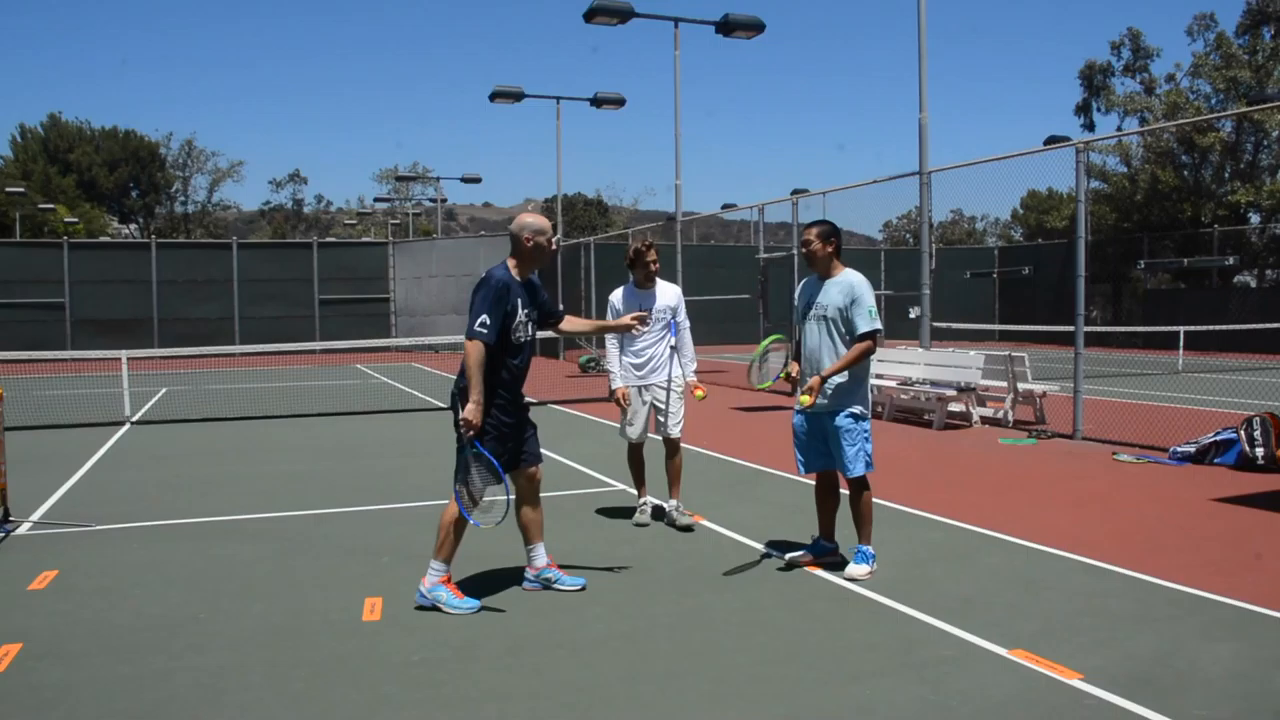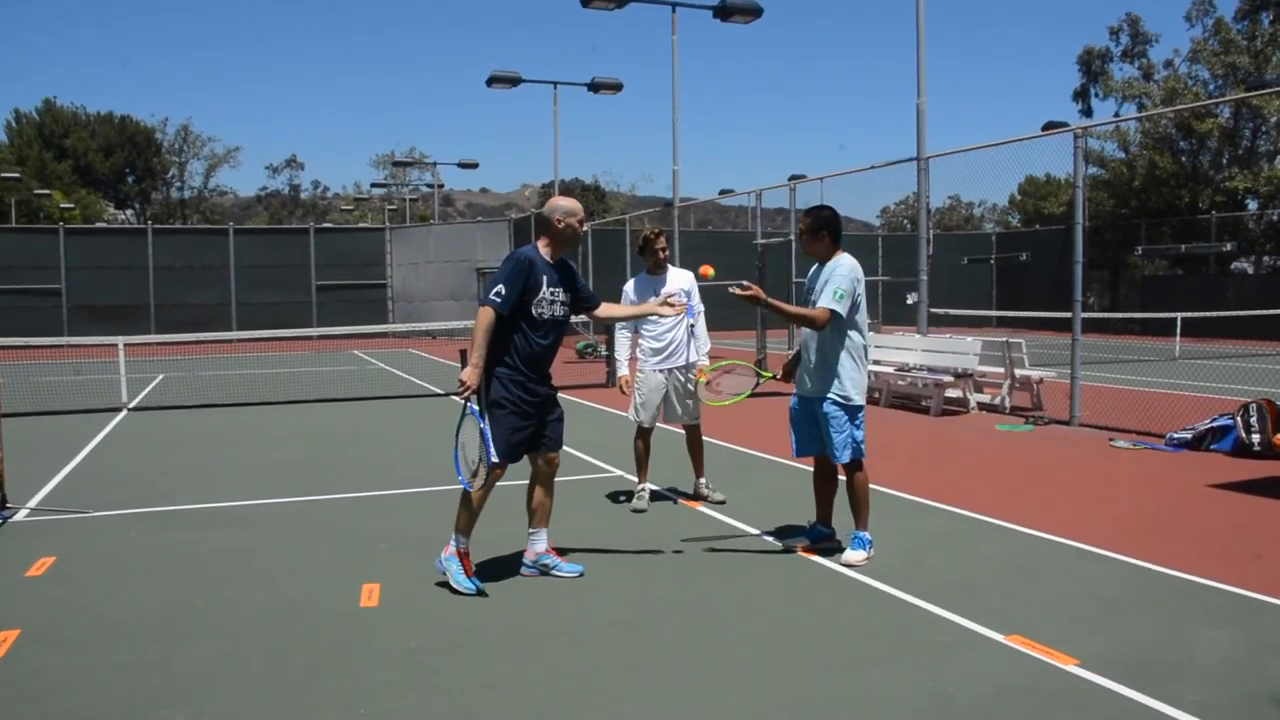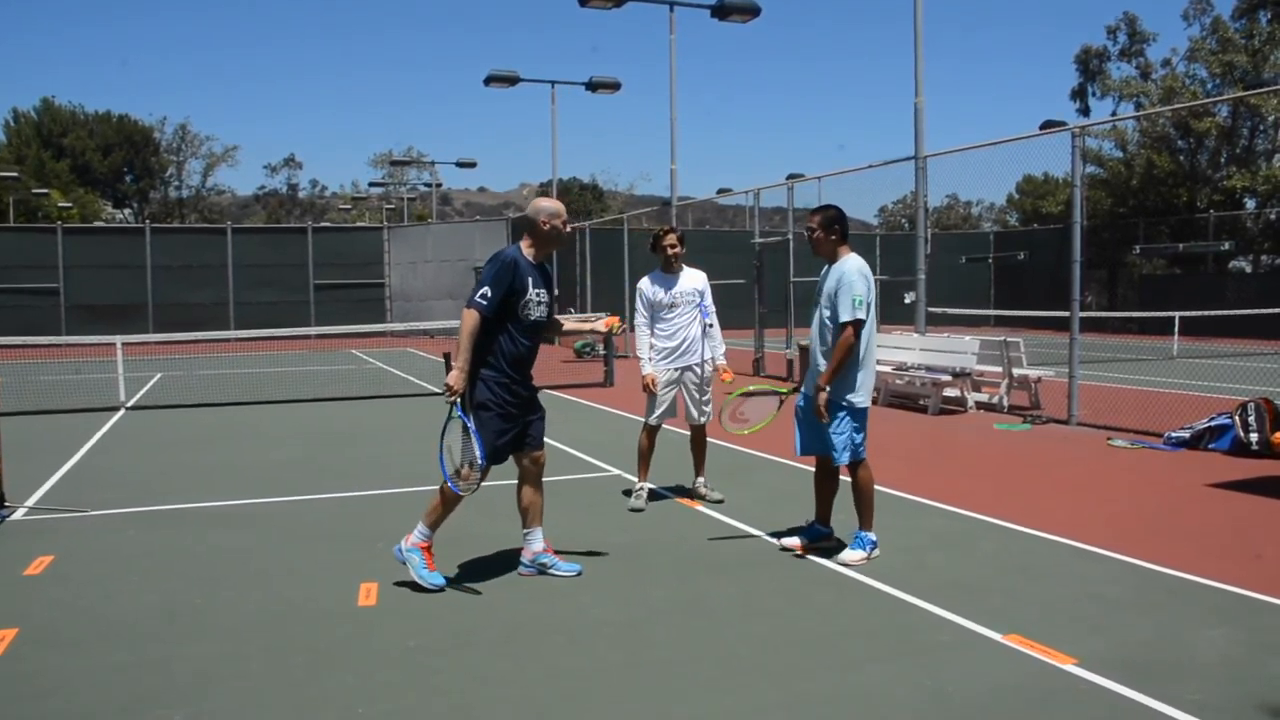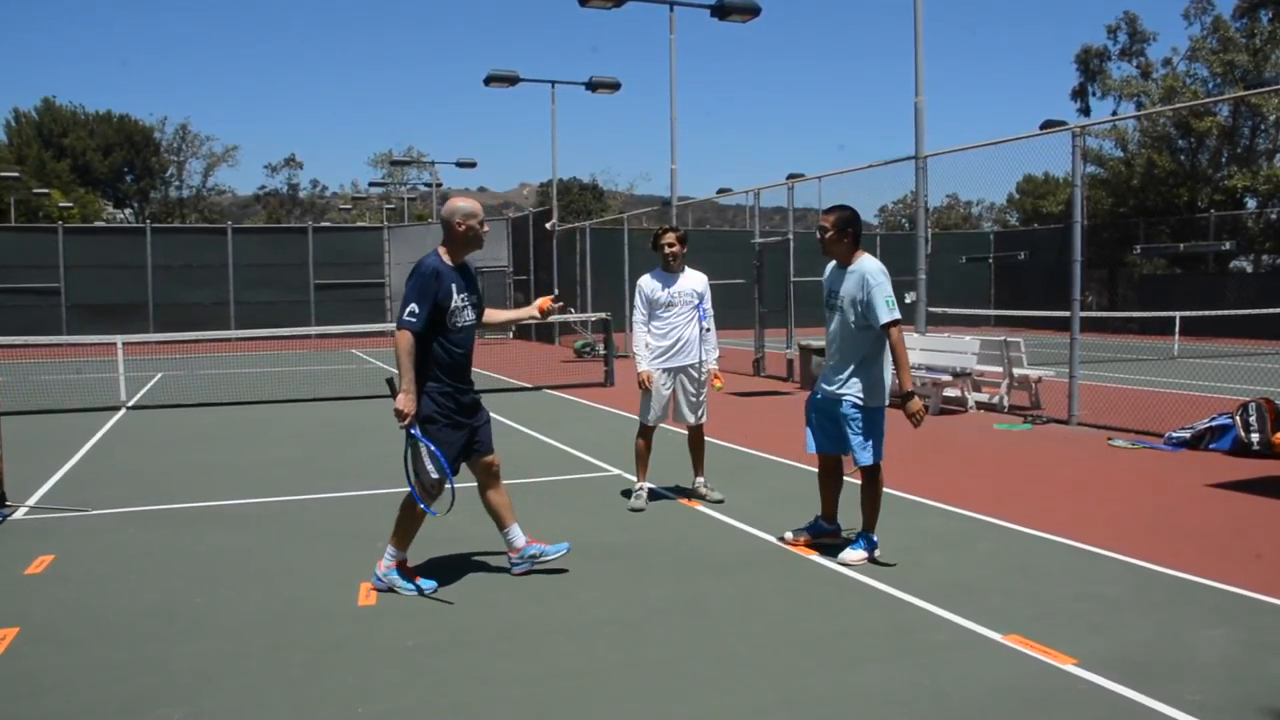
dt=0.4s
person 1, frame 1
left shoulder: (531, 286)
right shoulder: (497, 283)
left elbow: (559, 321)
right elbow: (475, 342)
left wrist: (612, 325)
right wrist: (473, 401)
left hip: (512, 406)
right hip: (484, 409)
left knee: (530, 479)
left ankle: (538, 567)
right ankle: (434, 583)
person 1, frame 2
left shoulder: (567, 272)
right shoulder: (523, 260)
left elbow: (599, 309)
right elbow: (488, 310)
left wrist: (650, 309)
right wrist: (474, 365)
left hip: (540, 386)
right hip: (506, 384)
left knee: (547, 463)
right knee: (491, 468)
left ankle: (537, 553)
right ankle: (454, 553)
person 1, frame 3
left shoulder: (542, 270)
right shoulder: (507, 262)
right elbow: (473, 312)
left wrist: (590, 327)
right wrist: (460, 369)
left hip: (521, 386)
right hip: (490, 385)
left knee: (533, 463)
left ankle: (535, 553)
right ankle: (415, 545)
person 1, frame 4
left shoulder: (465, 270)
right shoulder: (429, 271)
right elbow: (405, 332)
left wrist: (527, 313)
right wrist: (406, 391)
left hip: (463, 392)
right hip: (433, 397)
left knee: (488, 467)
left ankle: (520, 548)
right ankle: (390, 567)
person 2, frame 1
left shoulder: (855, 284)
right shoulder: (804, 287)
left elbow: (867, 343)
left wrist: (823, 376)
right wrist: (796, 364)
left hip: (847, 403)
right hip: (811, 402)
left knee: (856, 476)
right knee: (823, 475)
left ankle: (865, 551)
right ankle: (825, 543)
person 2, frame 2
left shoulder: (844, 269)
right shoulder: (817, 269)
left elbow: (819, 319)
left wrist: (766, 301)
right wrist: (796, 360)
left hip: (839, 388)
right hip: (811, 385)
left knee: (850, 461)
right knee: (821, 460)
left ankle: (862, 536)
right ankle: (823, 529)
person 2, frame 3
left shoulder: (852, 271)
right shoulder: (829, 270)
left elbow: (850, 335)
left wrist: (825, 386)
left hip: (842, 390)
right hip: (820, 387)
left knee: (854, 460)
right knee: (823, 459)
left ankle: (866, 537)
right ankle: (820, 528)
person 2, frame 4
left shoulder: (871, 273)
right shoulder: (831, 271)
left elbow: (892, 332)
left wrist: (907, 391)
left hip: (861, 390)
right hip: (829, 385)
left knee: (867, 464)
right knee: (827, 457)
left ankle: (868, 538)
right ankle: (827, 524)
person 3, frame 1
left shoulder: (673, 293)
right shoulder: (617, 298)
left elbow: (683, 334)
right elbow: (612, 342)
left wrist: (690, 373)
right wrist: (616, 382)
left hip: (667, 379)
right hip: (633, 382)
left knee: (672, 440)
right knee: (635, 442)
left ankle: (673, 505)
right ankle: (643, 501)
person 3, frame 2
left shoulder: (686, 278)
right shoulder: (633, 287)
left elbow: (698, 318)
right elbow: (625, 330)
left wrist: (703, 357)
right wrist: (622, 369)
left hip: (685, 364)
right hip: (650, 367)
left knee: (692, 425)
right knee: (644, 427)
left ankle: (700, 483)
right ankle: (642, 488)
person 3, frame 3
left shoulder: (699, 278)
right shoulder: (646, 285)
left elbow: (710, 320)
right elbow: (642, 328)
left wrist: (719, 356)
right wrist: (646, 368)
left hip: (697, 363)
right hip: (662, 365)
left knee: (698, 424)
right knee: (651, 425)
left ankle: (699, 483)
right ankle: (641, 486)
person 3, frame 4
left shoulder: (699, 280)
right shoulder: (646, 283)
left elbow: (708, 323)
right elbow: (639, 325)
left wrist: (712, 362)
right wrist: (641, 365)
left hip: (692, 364)
right hip: (657, 365)
left knee: (696, 425)
right knee: (647, 426)
left ankle: (699, 482)
right ankle: (640, 486)
